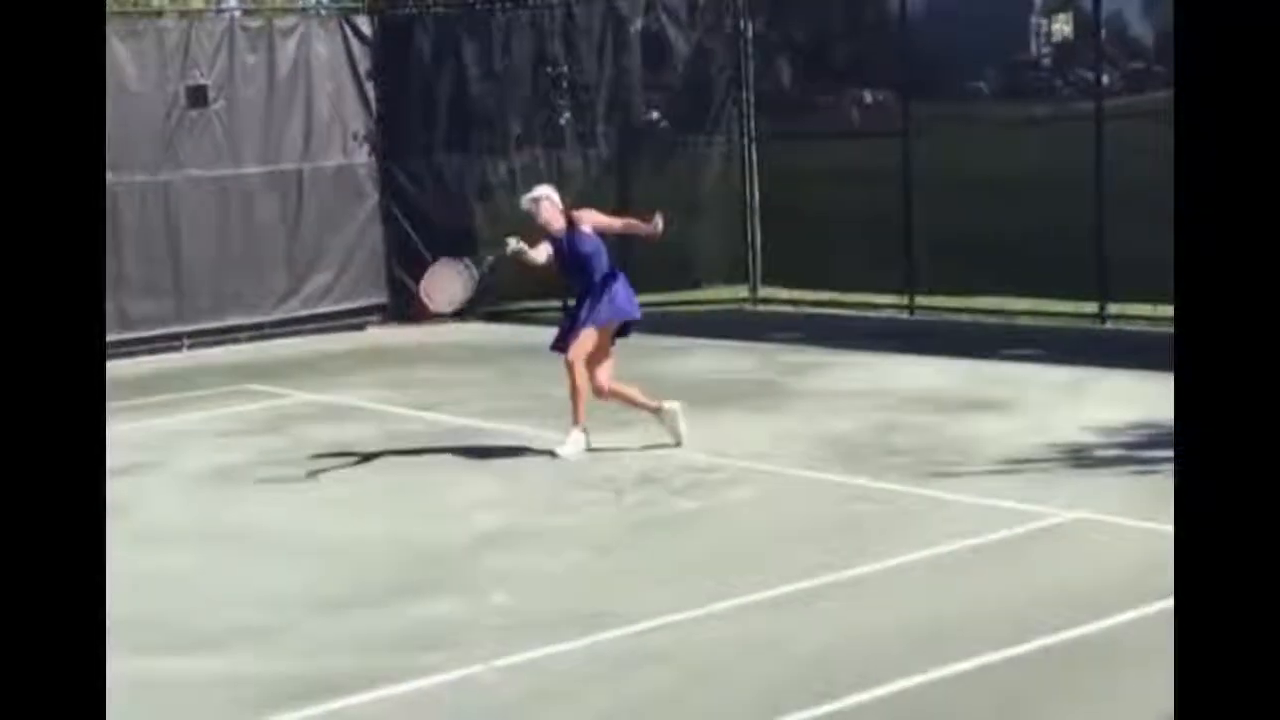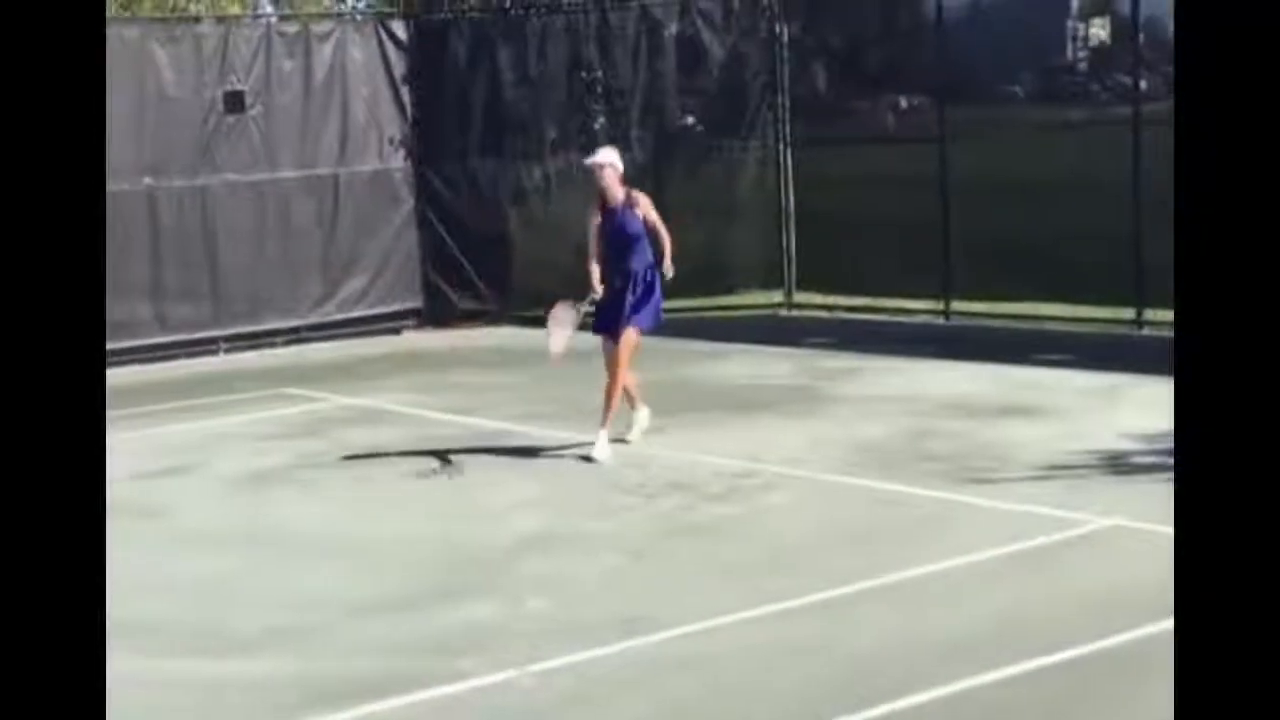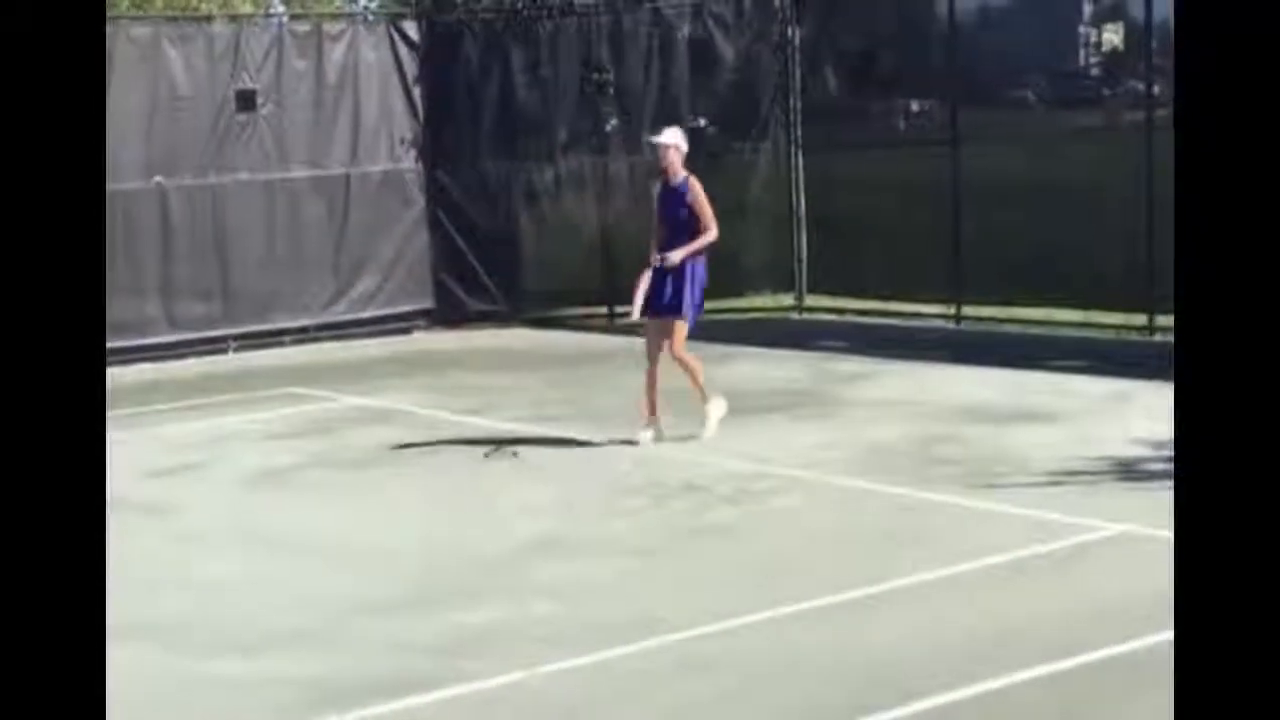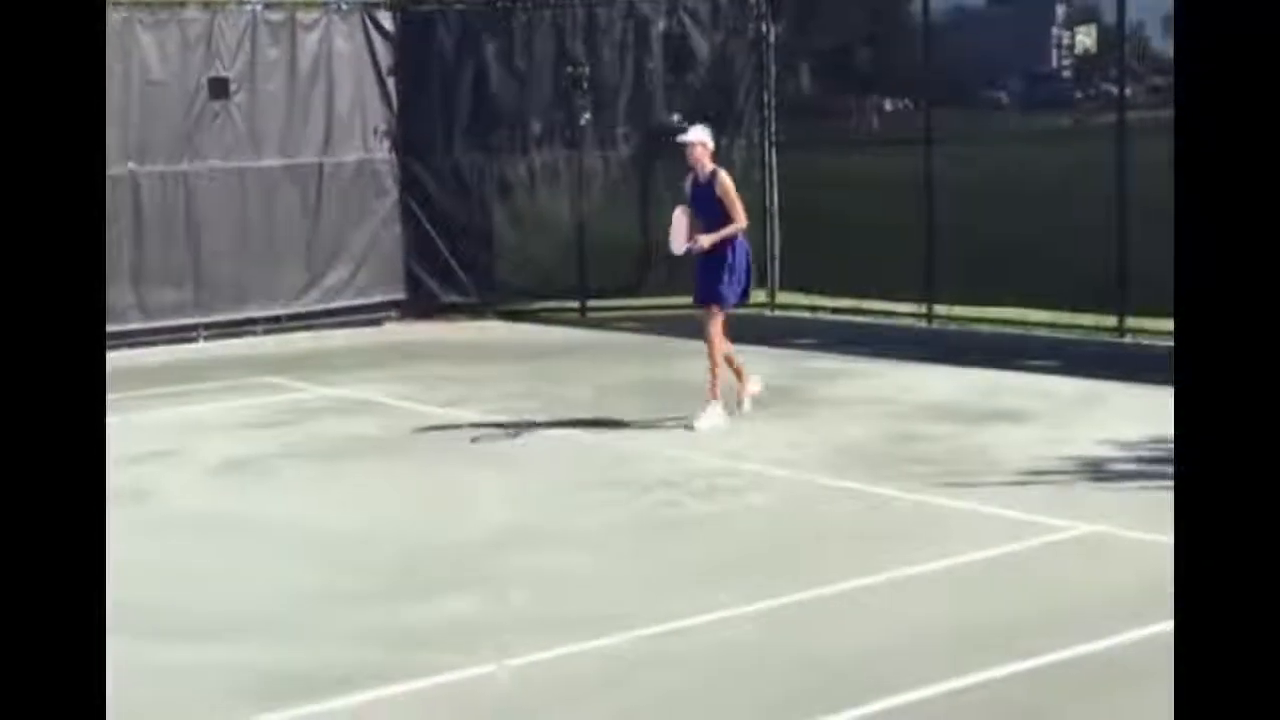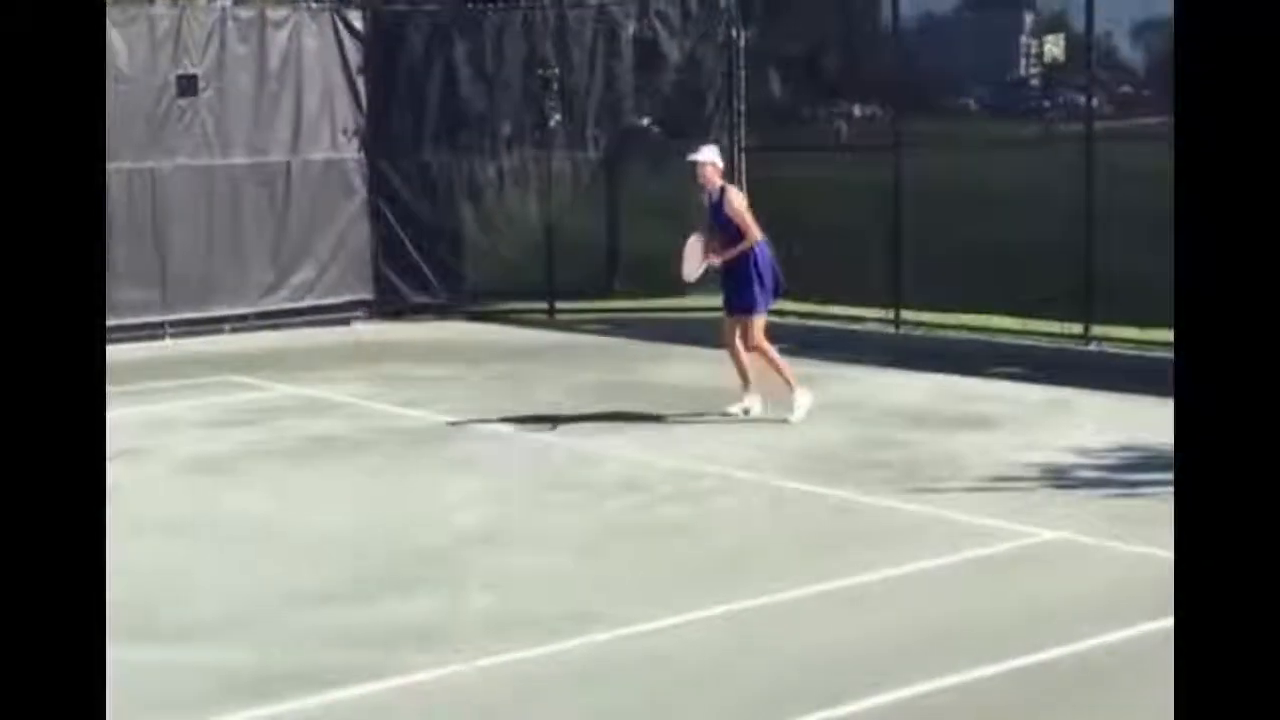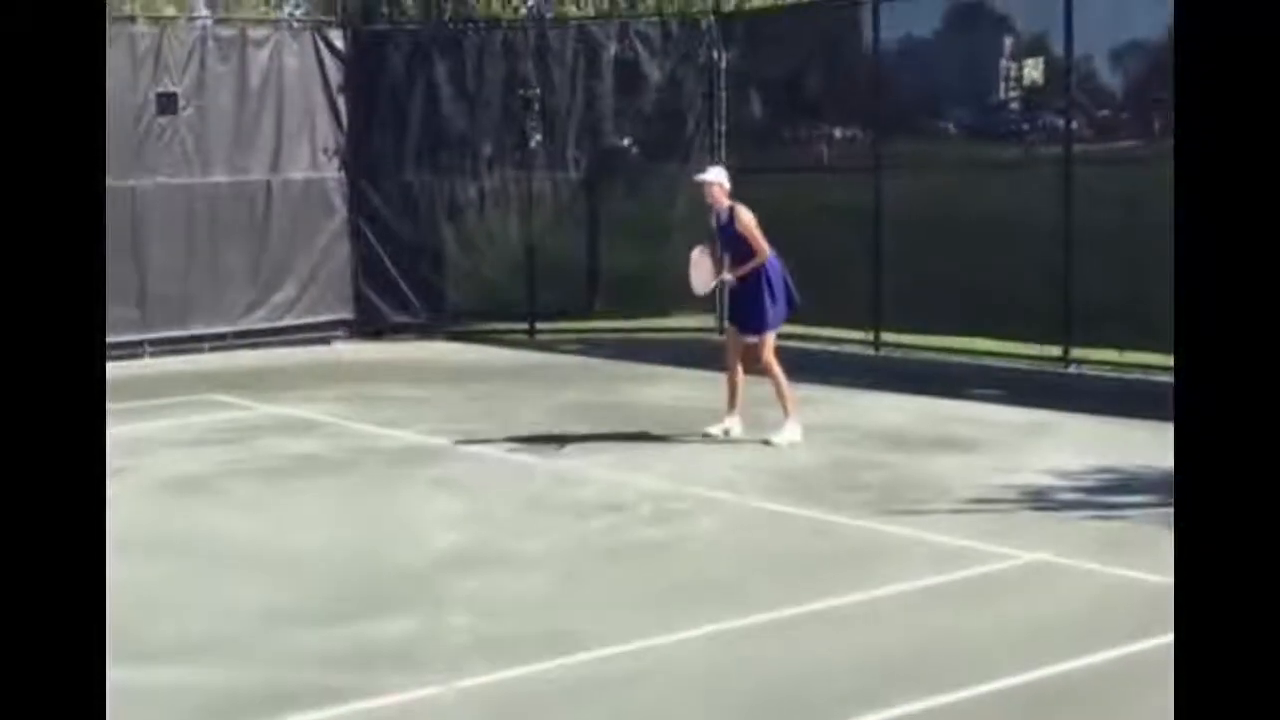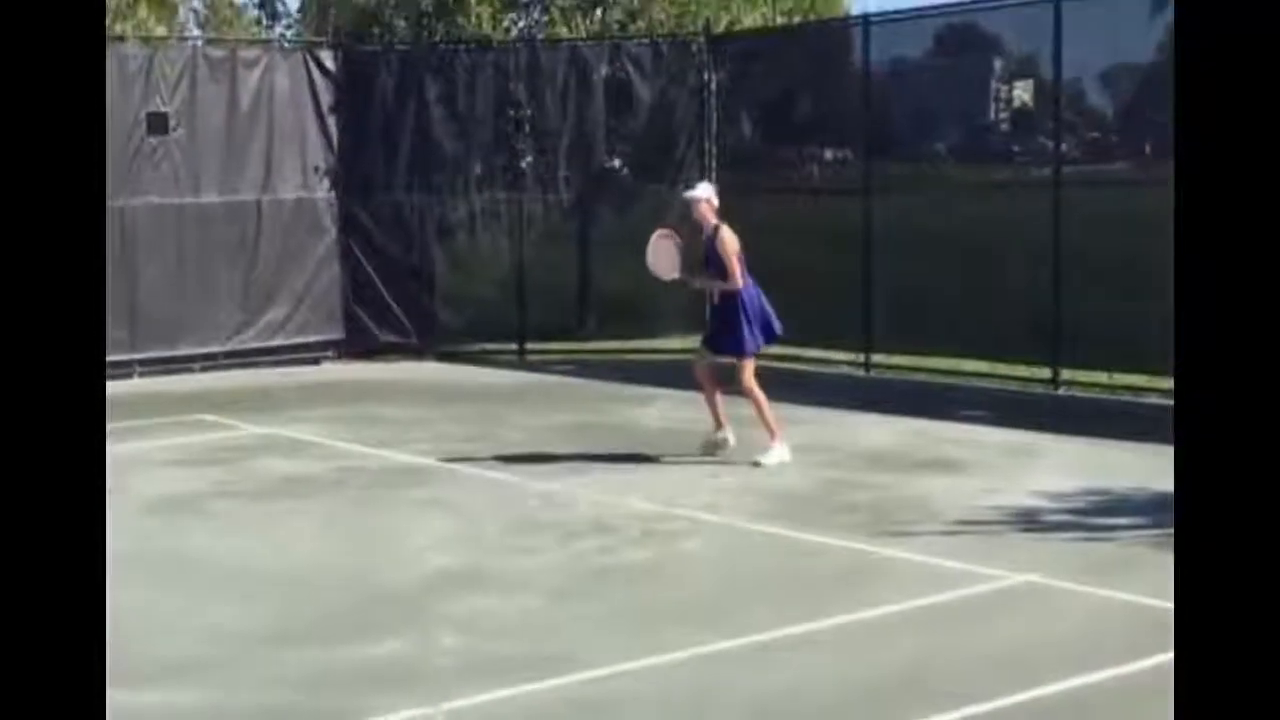
dt=0.4s
person 1, frame 1
left shoulder: (581, 219)
right shoulder: (547, 245)
left elbow: (624, 224)
right elbow: (536, 258)
left wrist: (650, 228)
right wrist: (519, 250)
left hip: (609, 295)
right hip: (585, 306)
left knee: (573, 357)
right knee: (602, 386)
left ankle: (578, 433)
right ankle: (662, 409)
person 1, frame 2
left shoulder: (638, 201)
right shoulder: (597, 213)
left elbow: (662, 233)
right elbow: (594, 256)
left wrist: (667, 261)
right wrist: (595, 282)
left hip: (641, 287)
right hip: (613, 289)
left knee: (620, 360)
right knee: (612, 363)
left ankle: (603, 436)
right ankle: (640, 409)
person 1, frame 3
left shoulder: (693, 186)
right shoulder: (660, 186)
left elbow: (713, 232)
left wrist: (682, 253)
right wrist: (654, 252)
left hip: (687, 270)
right hip: (664, 270)
left knee: (676, 349)
right knee: (652, 349)
left ankle: (710, 401)
right ankle: (651, 423)
person 1, frame 4
left shoulder: (721, 179)
right shoulder: (691, 181)
left elbow: (741, 222)
left wrist: (710, 239)
right wrist: (693, 239)
left hip: (729, 258)
right hip: (708, 259)
left knee: (712, 334)
right knee: (714, 334)
left ankle: (715, 407)
right ankle: (746, 380)
person 1, frame 5
left shoulder: (730, 197)
right shoulder: (708, 197)
left elbow: (754, 237)
left wrist: (724, 256)
right wrist: (714, 253)
left hip: (754, 266)
right hip: (736, 269)
left knee: (756, 340)
right knee: (730, 335)
left ankle: (799, 393)
right ankle: (751, 397)
person 1, frame 6
left shoulder: (740, 215)
right shoulder: (715, 217)
left elbow: (765, 253)
left wrist: (736, 274)
right wrist: (726, 273)
left hip: (765, 284)
right hip: (743, 286)
left knee: (765, 358)
right knee: (732, 353)
left ankle: (792, 423)
right ankle: (732, 419)
person 1, frame 7
left shoulder: (723, 236)
right shoulder: (708, 235)
left elbow: (736, 282)
left wrist: (707, 285)
right wrist: (708, 284)
left hip: (742, 308)
right hip: (724, 310)
left knee: (746, 382)
right knee: (700, 368)
left ankle: (778, 444)
right ankle: (721, 430)
